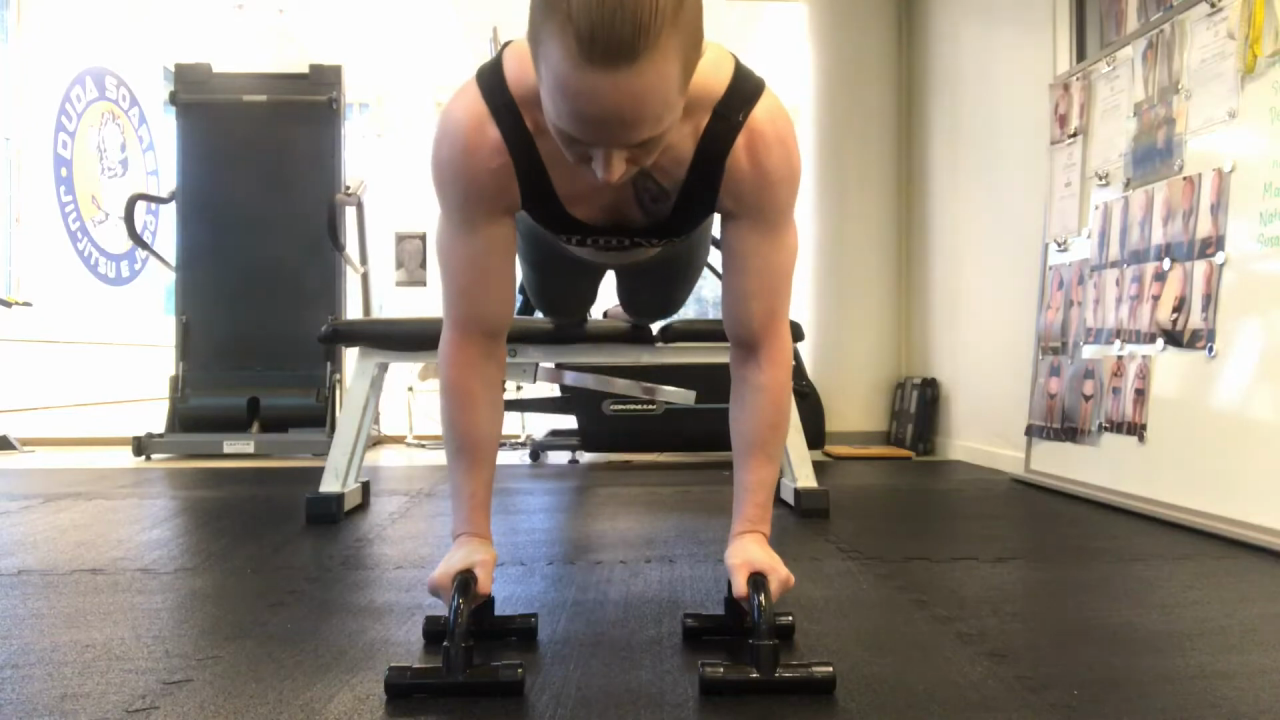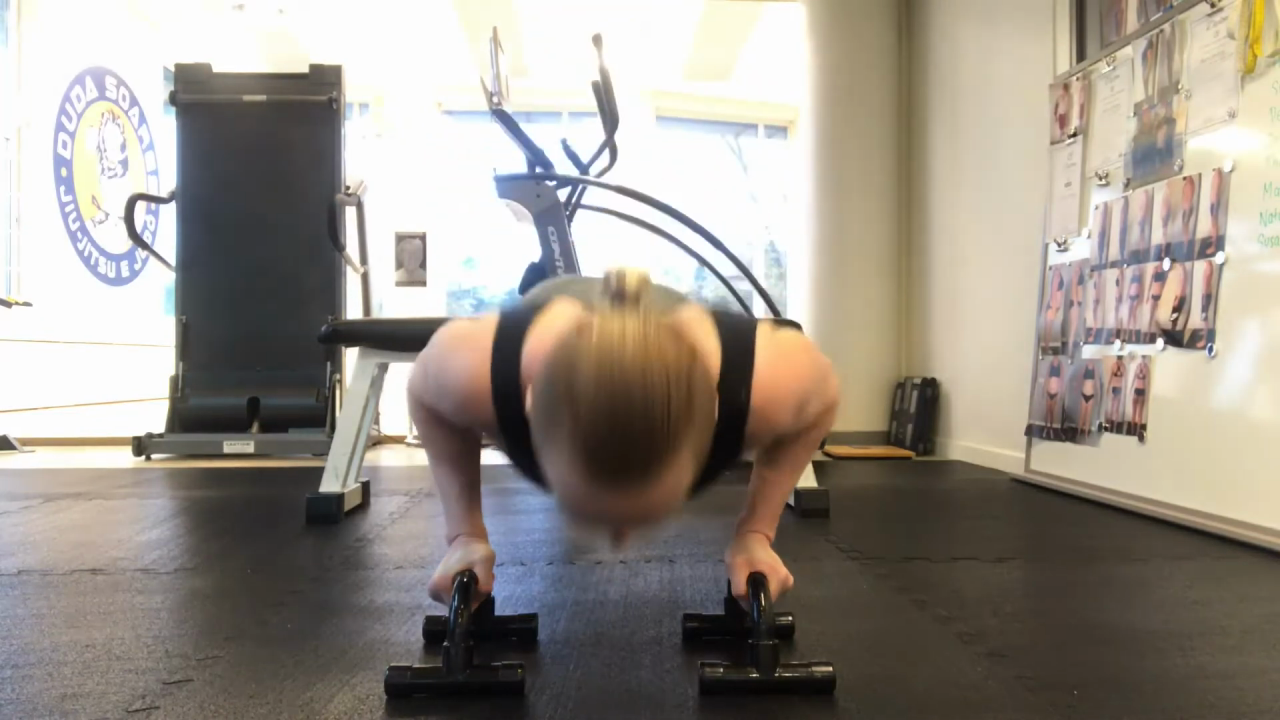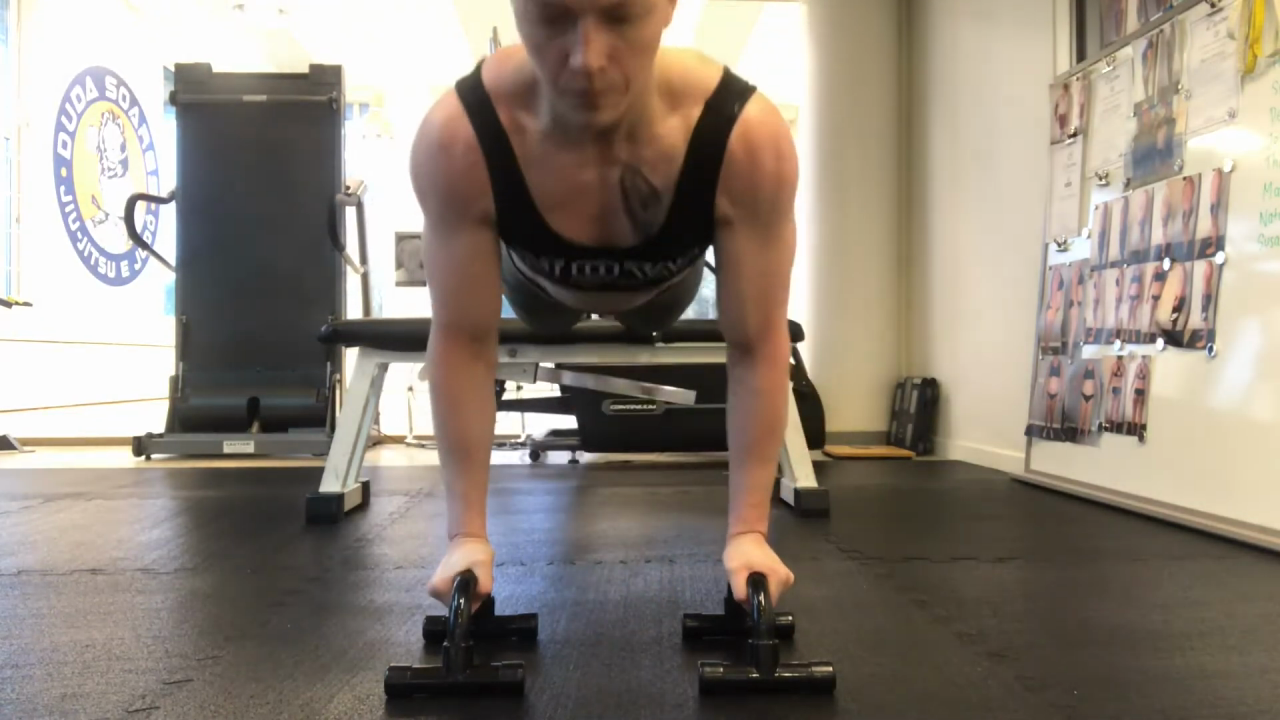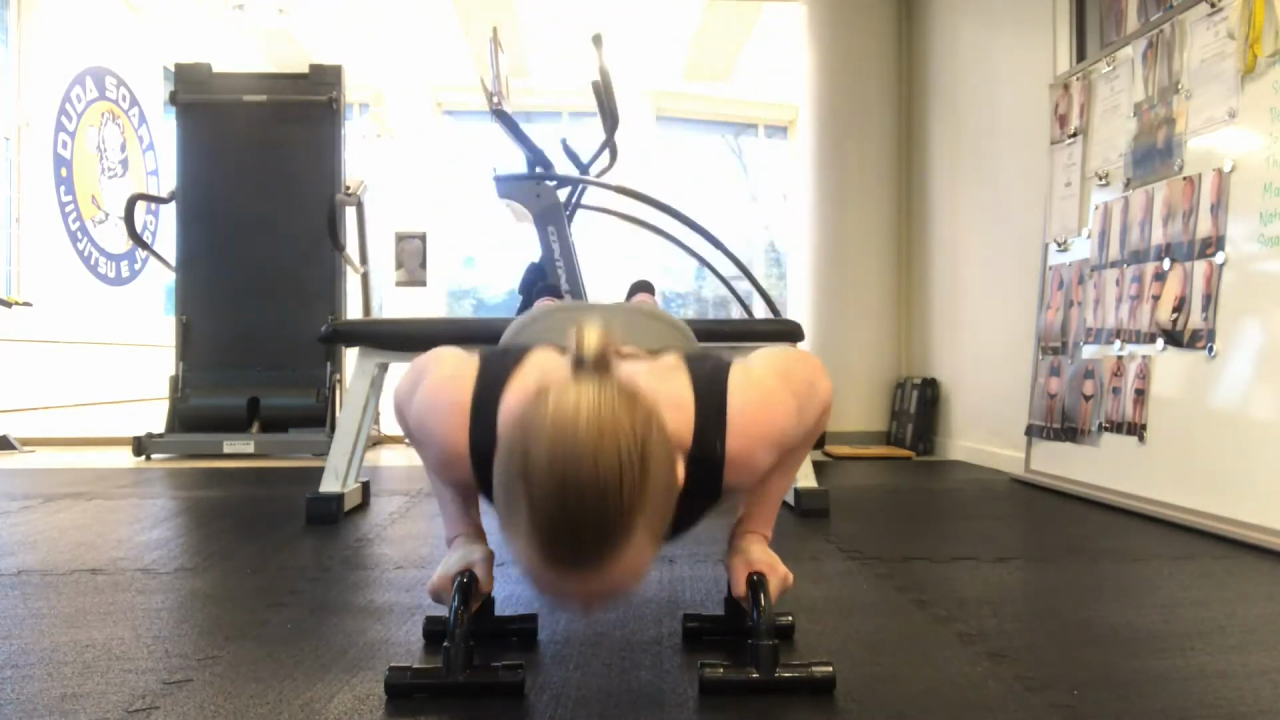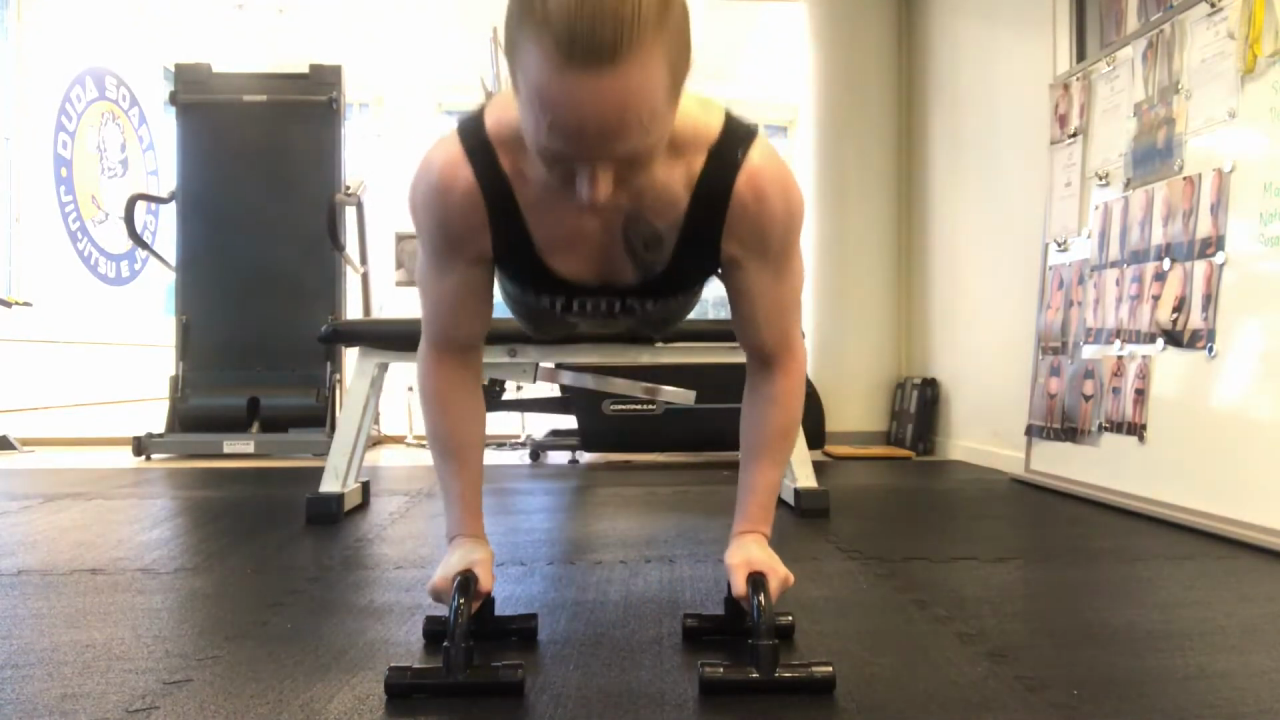
dt=1s
person 1, frame 1
left shoulder: (754, 135)
right shoulder: (477, 130)
left elbow: (758, 345)
right elbow: (475, 339)
left wrist: (751, 530)
right wrist: (471, 532)
left hip: (672, 238)
right hip: (553, 236)
left knee: (652, 312)
right knee: (559, 311)
person 1, frame 2
left shoulder: (765, 383)
right shoulder: (475, 371)
left elbow: (821, 400)
left wrist: (755, 533)
right wrist: (464, 534)
right ankle: (541, 312)
person 1, frame 3
left shoulder: (746, 137)
right shoulder: (457, 138)
left elbow: (757, 347)
right elbow: (463, 344)
left wrist: (748, 530)
right wrist: (468, 534)
left hip: (659, 284)
right hip: (542, 280)
left knee: (653, 323)
right knee: (539, 322)
person 1, frame 4
left shoulder: (739, 433)
right shoulder: (454, 424)
left elbow: (815, 385)
right elbow: (408, 392)
left wrist: (754, 533)
right wrist: (462, 537)
left ankle: (643, 305)
right ankle: (543, 303)
person 1, frame 5
left shoulder: (751, 182)
right shoulder: (455, 177)
left elbow: (775, 357)
right elbow: (451, 353)
left wrist: (751, 531)
right wrist: (465, 536)
left hip: (661, 296)
right hip: (544, 295)
left knee: (656, 326)
right knee: (544, 326)
